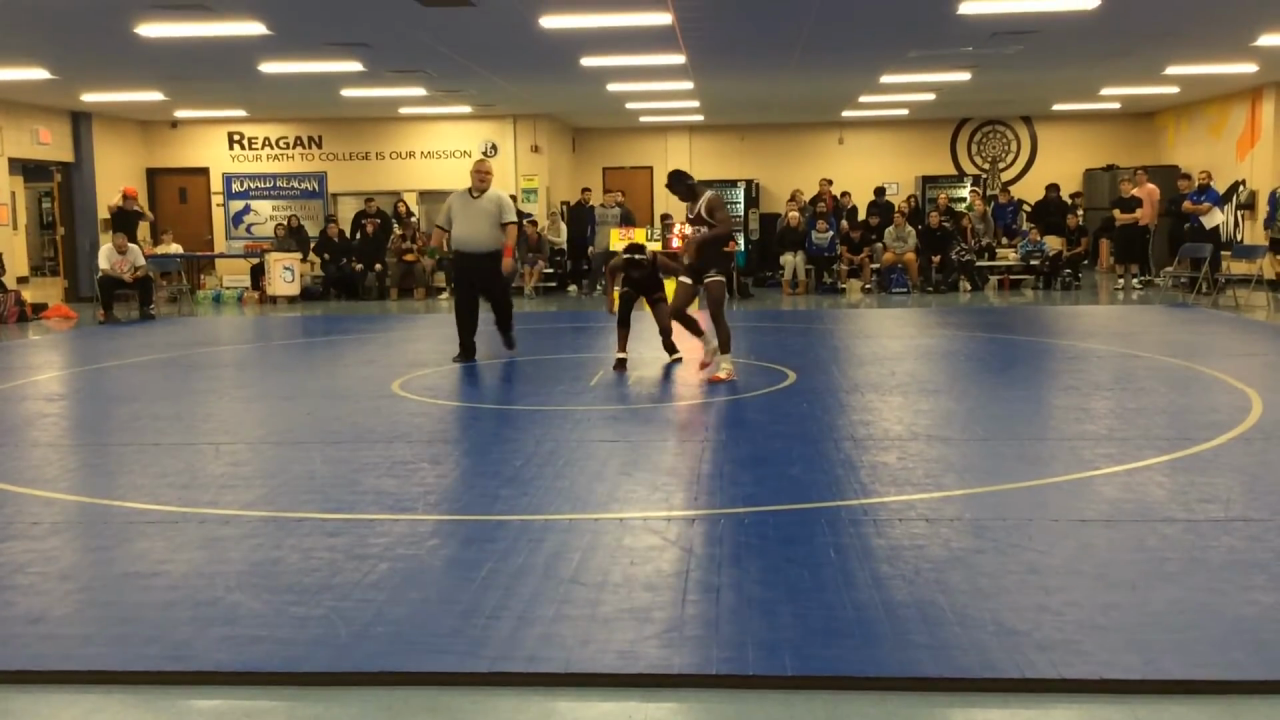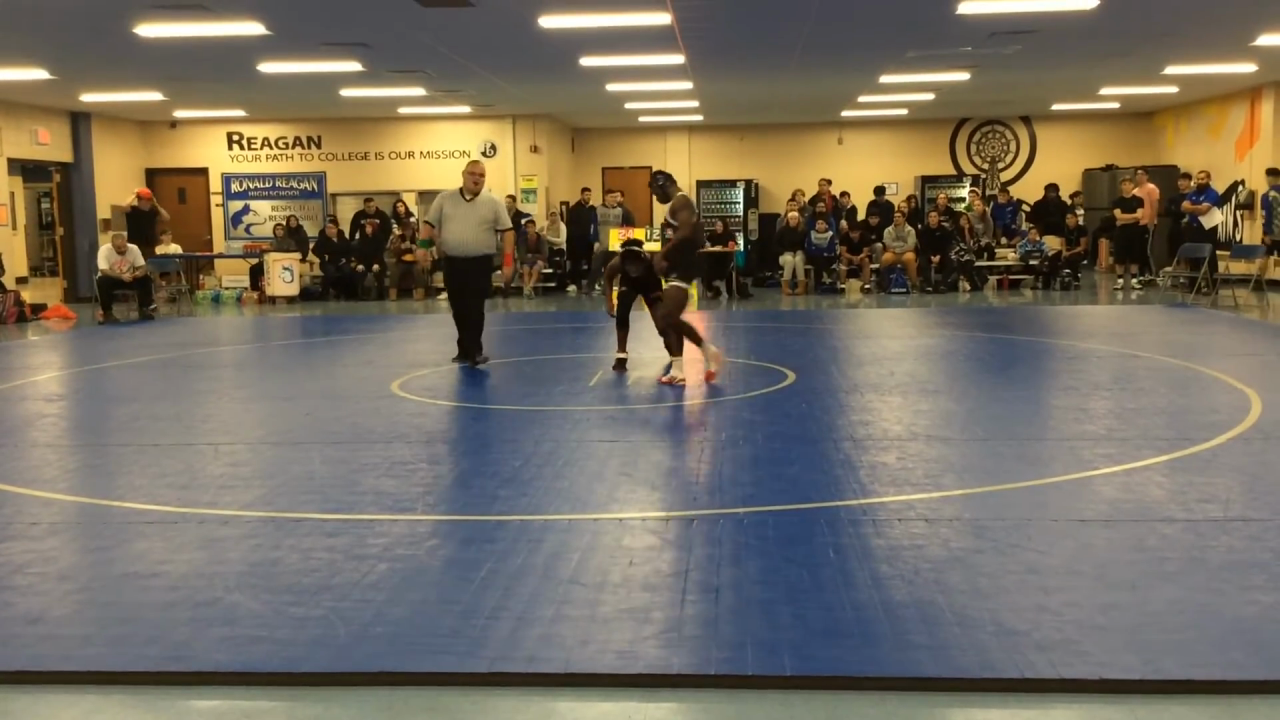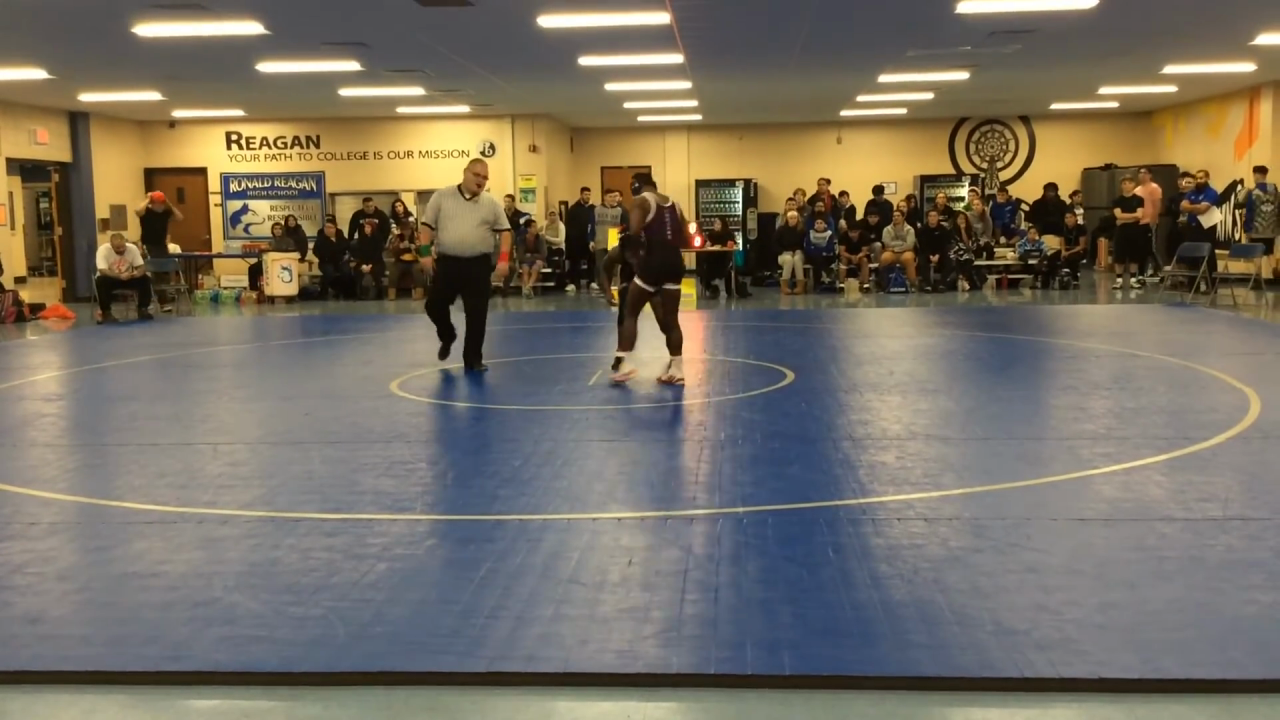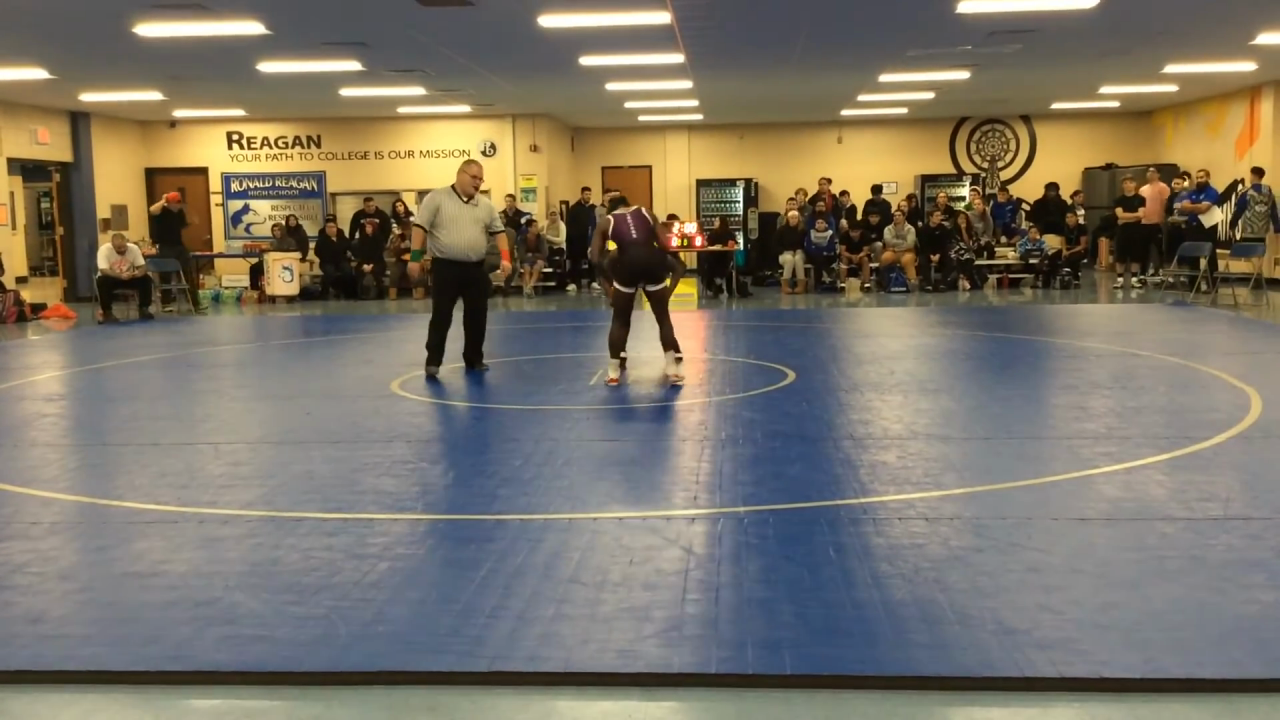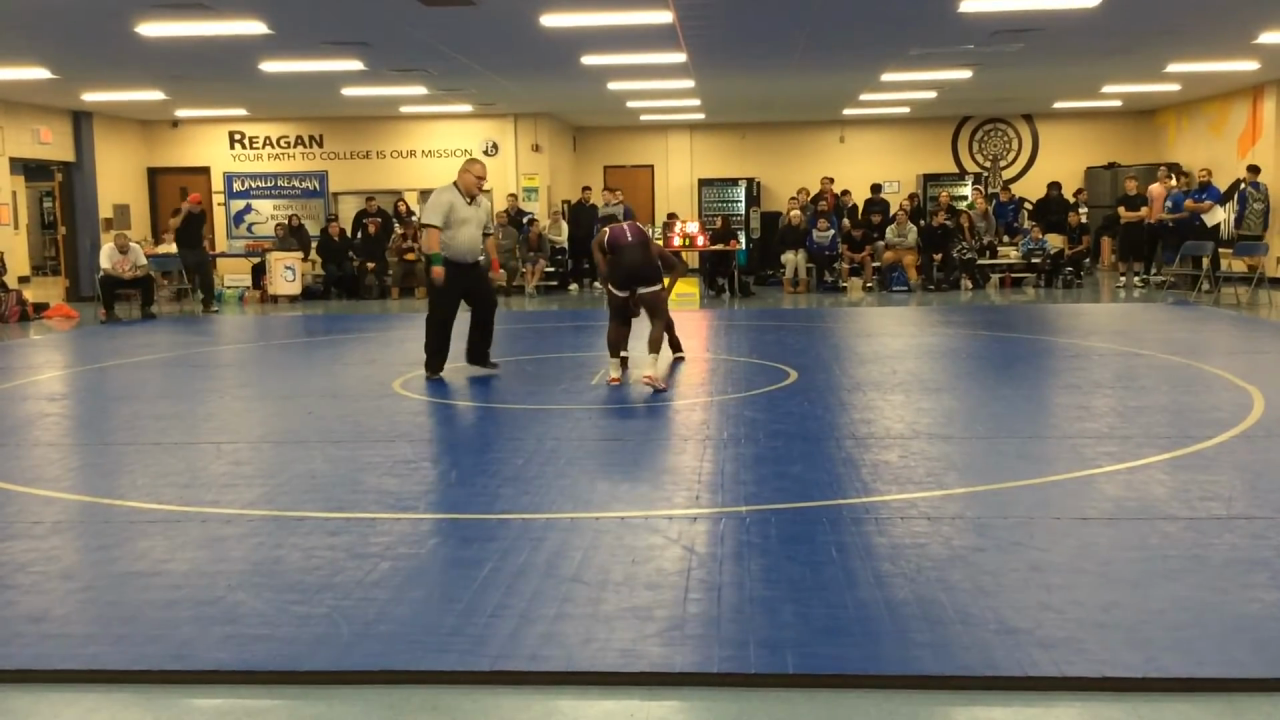
dt=0.3s
person 1, frame 1
left shoulder: (500, 199)
right shoulder: (455, 199)
left elbow: (511, 226)
right elbow: (442, 227)
left wrist: (508, 254)
left hip: (491, 259)
right hip: (462, 259)
left knee: (501, 301)
right knee: (464, 306)
left ankle: (506, 333)
right ankle: (467, 351)
person 1, frame 2
left shoulder: (493, 203)
right shoulder: (445, 199)
left elbow: (507, 232)
right elbow: (430, 224)
left wrist: (508, 262)
left hip: (480, 263)
right hip: (453, 263)
left knee: (475, 308)
right knee: (459, 309)
left ankle: (475, 352)
right ankle: (465, 350)
person 1, frame 3
left shoulder: (491, 203)
right shoulder: (442, 197)
left elbow: (505, 231)
right elbow: (428, 225)
left wrist: (503, 258)
right wrist: (426, 252)
left hip: (478, 265)
right hip: (447, 263)
left knee: (476, 313)
right knee: (435, 304)
left ankle: (473, 359)
right ankle: (447, 337)
person 1, frame 4
left shoulder: (485, 205)
right shoulder: (437, 198)
left elbow: (499, 232)
right elbow: (420, 228)
left wrist: (505, 257)
right wrist: (415, 257)
left hip: (476, 269)
right hip: (445, 267)
left knee: (477, 316)
right knee: (441, 315)
left ankle: (474, 359)
right ankle: (432, 362)
person 1, frame 5
left shoulder: (483, 203)
right shoulder: (444, 197)
left elbow: (488, 236)
right elbow: (432, 229)
left wrist: (495, 266)
right wrist: (437, 261)
left hip: (472, 267)
right hip: (443, 267)
left knee: (486, 307)
right knee: (441, 317)
left ankle: (478, 355)
right ankle: (433, 367)
person 2, frame 1
left shoulder: (712, 200)
right shoulder: (690, 206)
left elbow: (726, 229)
left wrist: (700, 238)
right wrist: (689, 245)
left hip: (715, 262)
right hip: (696, 262)
left knee: (716, 315)
right knee: (676, 310)
left ankle: (727, 367)
right ankle: (708, 345)
person 2, frame 2
left shoulder: (680, 201)
right shoulder: (679, 202)
left elbow: (686, 232)
right elbow: (697, 238)
left wrist: (663, 252)
right wrist: (666, 256)
left hip: (682, 265)
right hip: (678, 264)
left knee: (669, 318)
right knee: (666, 319)
left ankle: (710, 353)
right ankle: (677, 371)
person 2, frame 3
left shoulder: (638, 201)
right shoulder: (672, 203)
left elbow: (636, 231)
right elbow: (685, 239)
left wrist: (639, 248)
left hip: (653, 262)
right hip: (674, 262)
left knee: (630, 314)
right knee: (670, 320)
left ankle: (624, 367)
right ankle: (676, 371)
person 2, frame 4
left shoulder: (606, 222)
right shoulder: (646, 212)
left elbow: (595, 258)
right elbow: (663, 244)
left wrist: (610, 272)
left hip: (627, 262)
right hip: (651, 259)
left knee: (620, 320)
right knee: (663, 318)
left ankle: (613, 374)
right ankle: (673, 370)
person 2, frame 5
left shoulder: (600, 238)
right shoulder: (638, 227)
left elbow: (605, 270)
right elbow: (662, 257)
left wrist: (628, 298)
left hip: (621, 264)
right hip: (646, 261)
left knee: (617, 320)
right knee: (659, 321)
left ankle: (615, 373)
right ankle: (650, 370)
